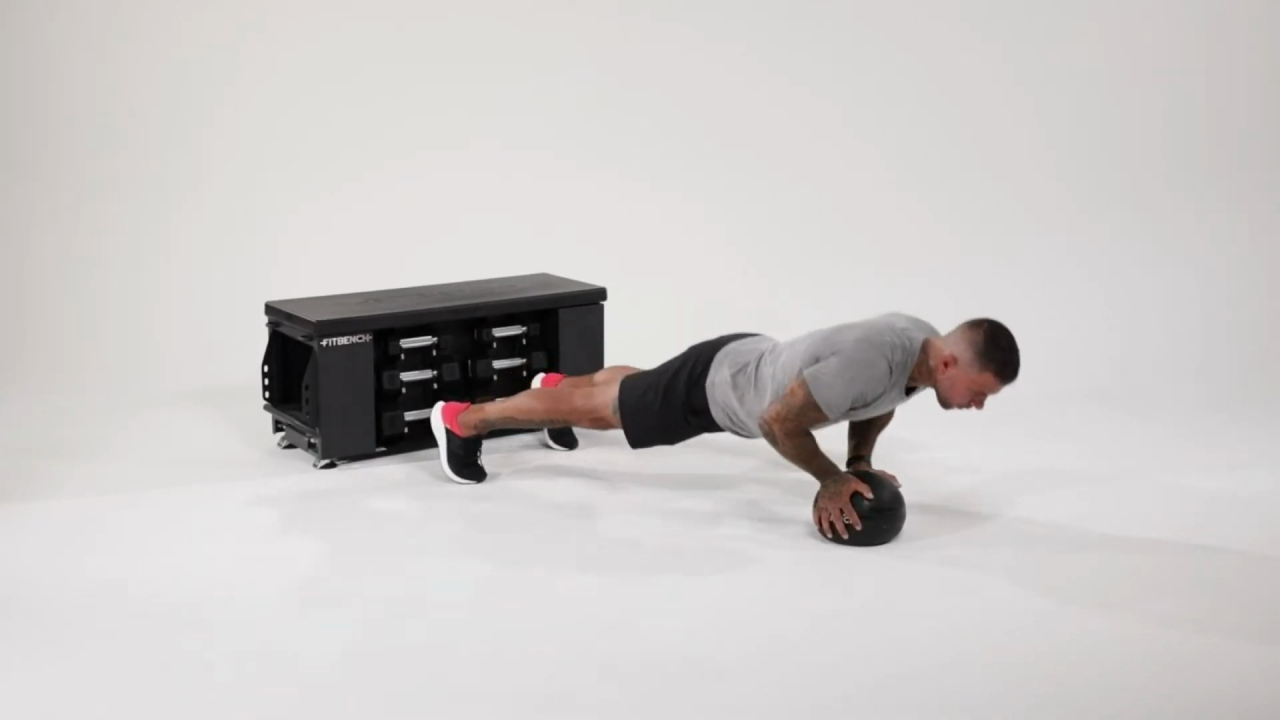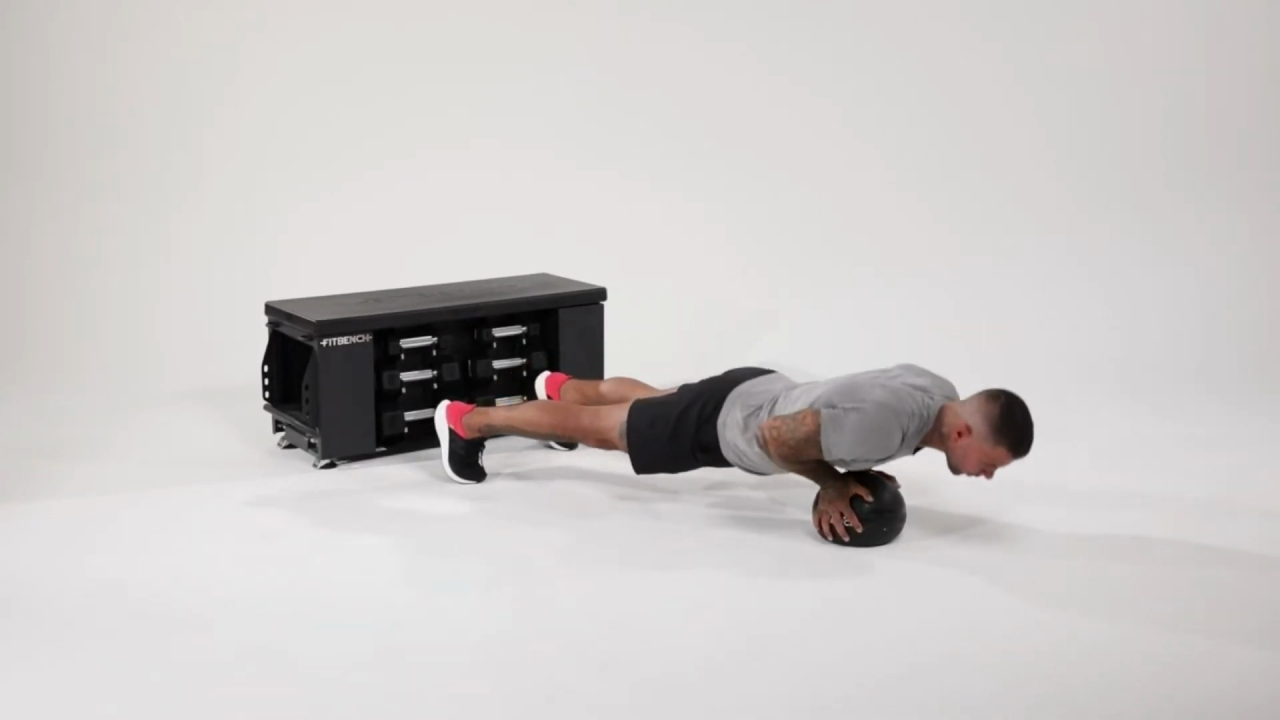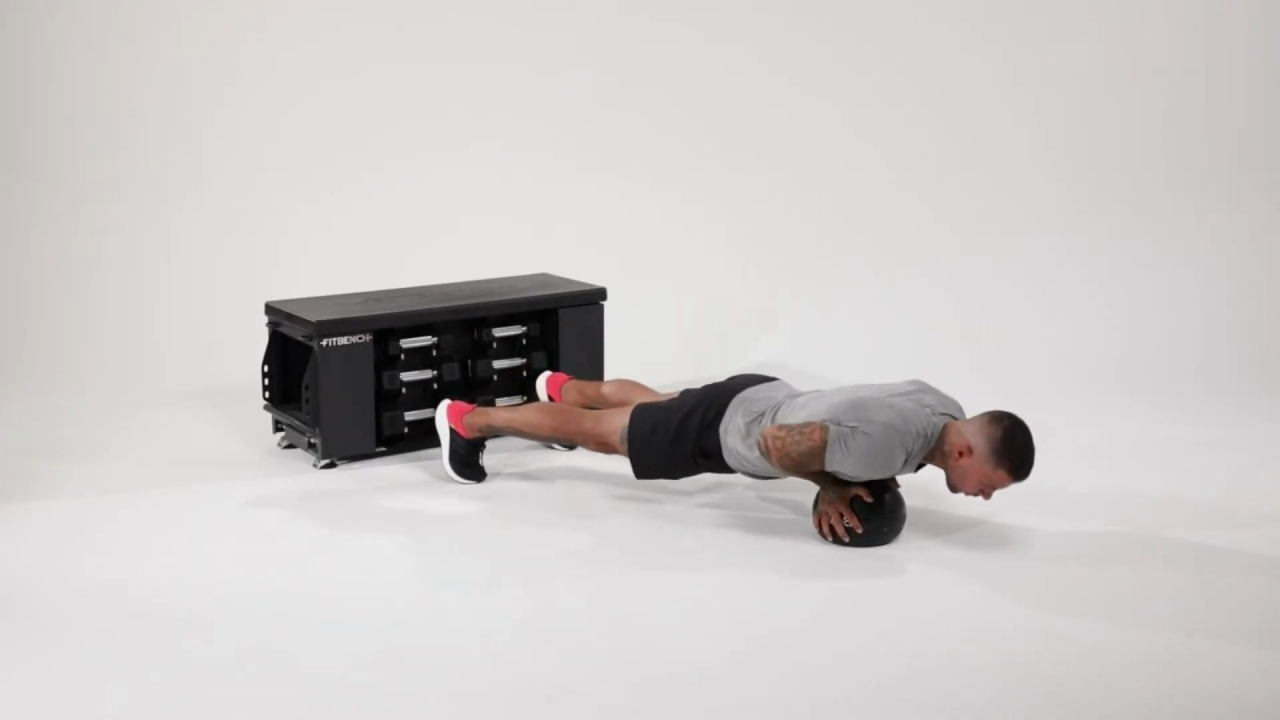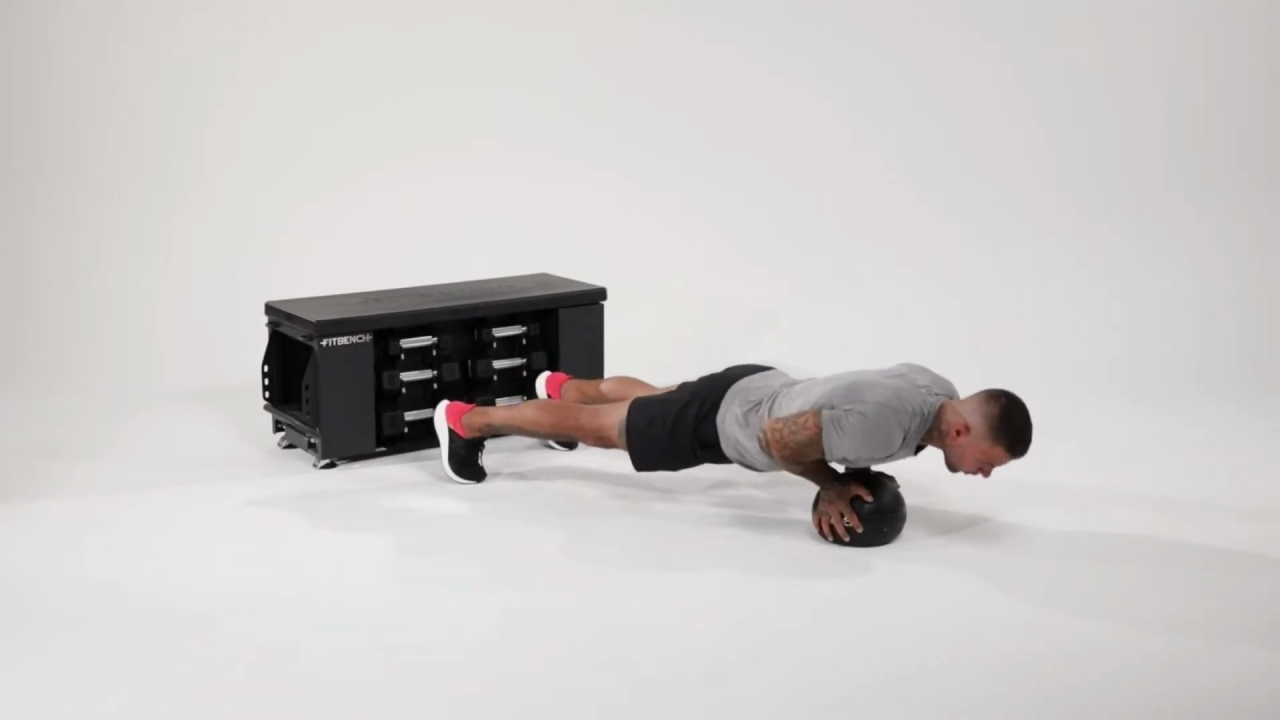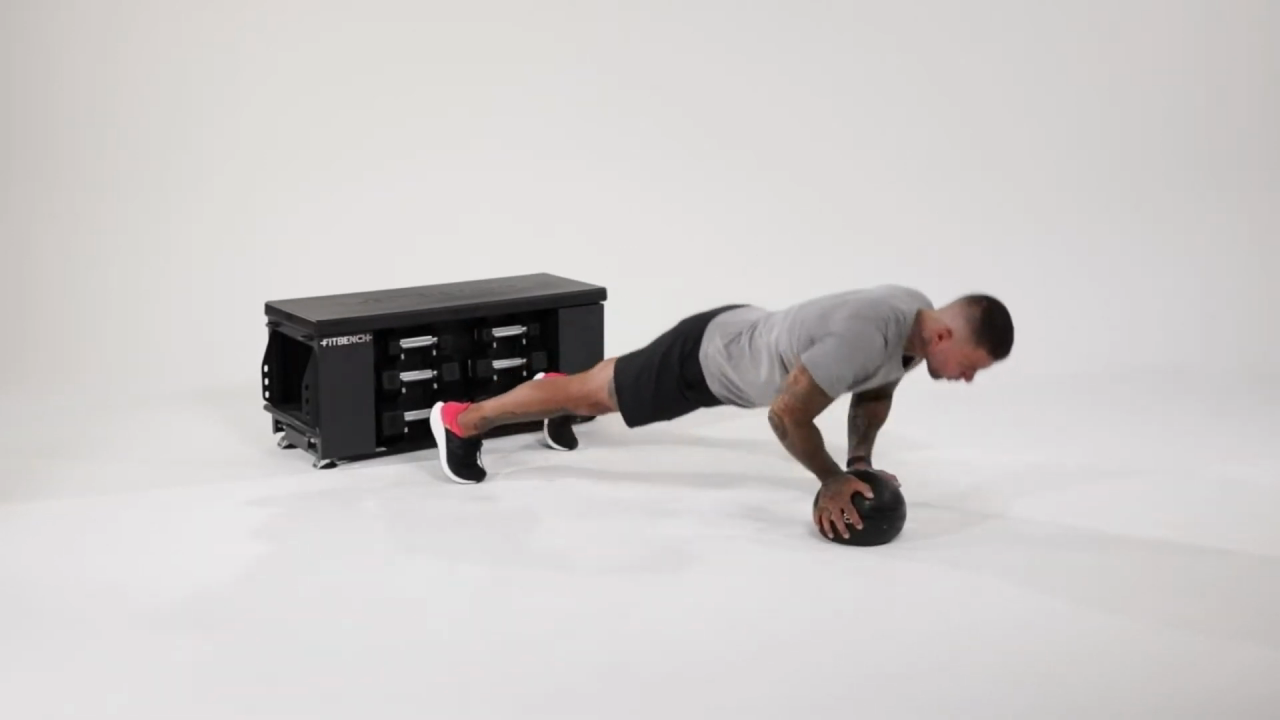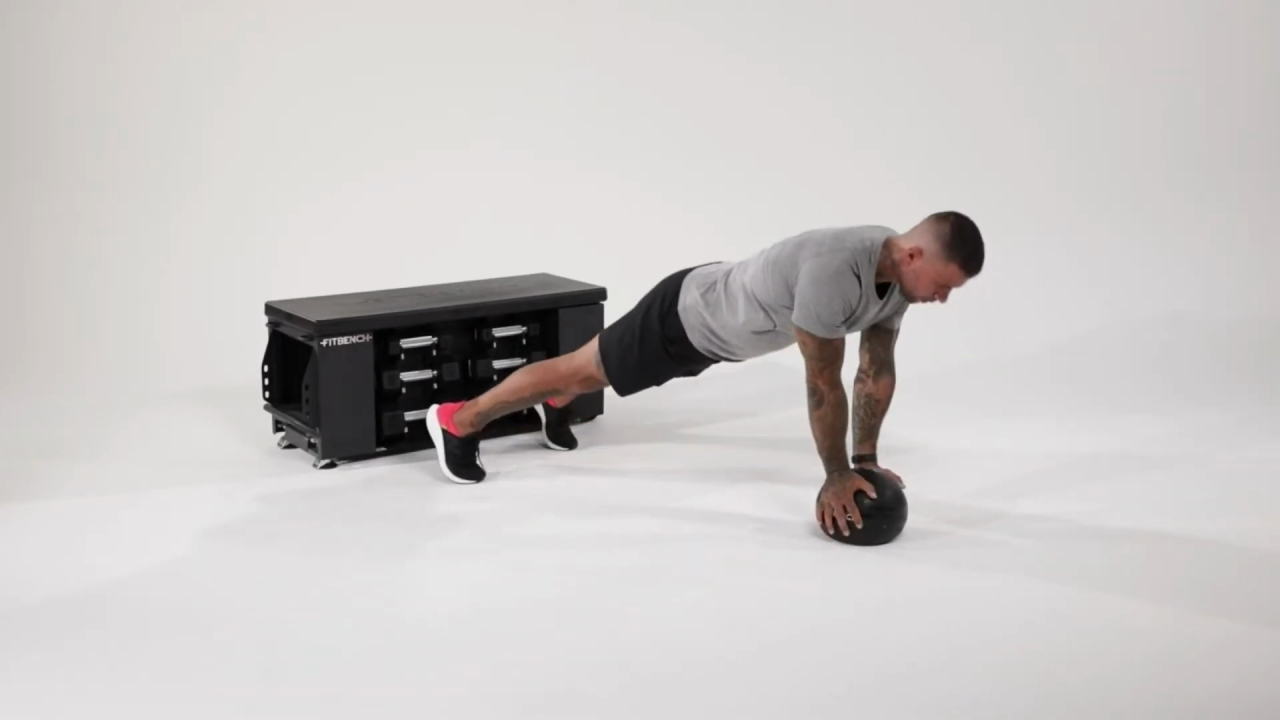
dt=0.3s
person 1, frame 1
left shoulder: (922, 344)
right shoulder: (872, 364)
right elbow: (777, 421)
left wrist: (860, 464)
right wrist: (832, 481)
left hip: (748, 362)
right hip: (713, 387)
left knee: (635, 384)
right knee: (597, 410)
left ankle: (558, 383)
right ankle: (461, 418)
person 1, frame 2
left shoulder: (938, 394)
right shoulder: (885, 427)
right elbow: (775, 437)
left wrist: (860, 470)
right wrist: (832, 484)
left hip: (758, 390)
right hip: (724, 423)
left knee: (646, 399)
right knee: (600, 429)
left ankle: (561, 386)
right ankle: (465, 420)
person 1, frame 3
left shoulder: (945, 412)
right shoulder: (887, 447)
right elbow: (777, 444)
left wrist: (856, 470)
right wrist: (832, 485)
left hip: (759, 398)
right hip: (724, 431)
left knee: (651, 401)
right knee: (601, 433)
left ankle: (562, 387)
right ankle: (466, 419)
person 1, frame 4
left shoulder: (940, 394)
right shoulder: (885, 427)
right elbow: (776, 437)
left wrist: (851, 468)
right wrist: (832, 486)
left hip: (759, 389)
right hip: (723, 420)
left knee: (647, 398)
right knee: (598, 427)
left ankle: (563, 385)
right ankle: (465, 419)
person 1, frame 5
left shoulder: (917, 324)
right shoulder: (862, 339)
left elbow: (872, 395)
right elbow: (785, 415)
left wrist: (861, 465)
right wrist: (832, 482)
left hip: (738, 349)
right hip: (706, 356)
left knee: (623, 378)
right knee: (594, 394)
left ankle: (553, 382)
right ankle: (461, 422)
person 1, frame 6
left shoulder: (894, 273)
right shoulder: (834, 271)
left elbow: (877, 370)
right elbow: (823, 384)
left wrist: (866, 459)
right wrist: (838, 479)
left hip: (716, 322)
right hip: (686, 315)
left knee: (598, 368)
right knee: (586, 369)
left ankle: (555, 408)
right ankle: (457, 421)
